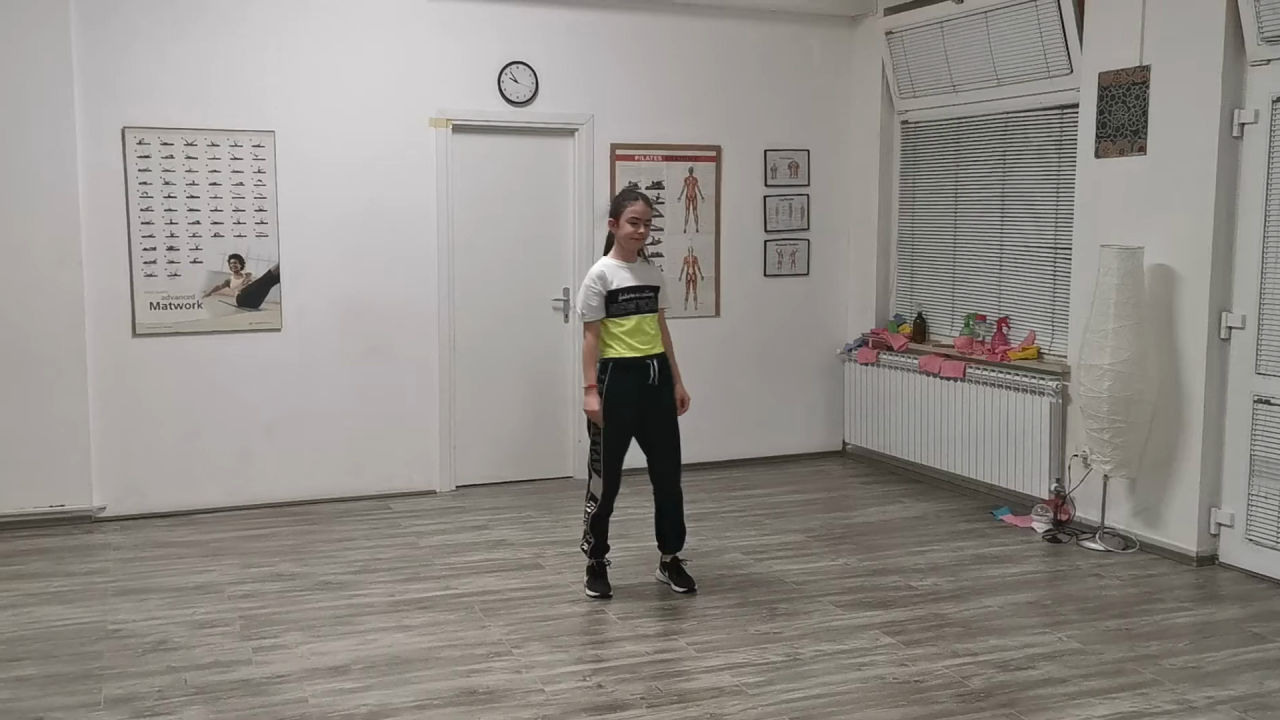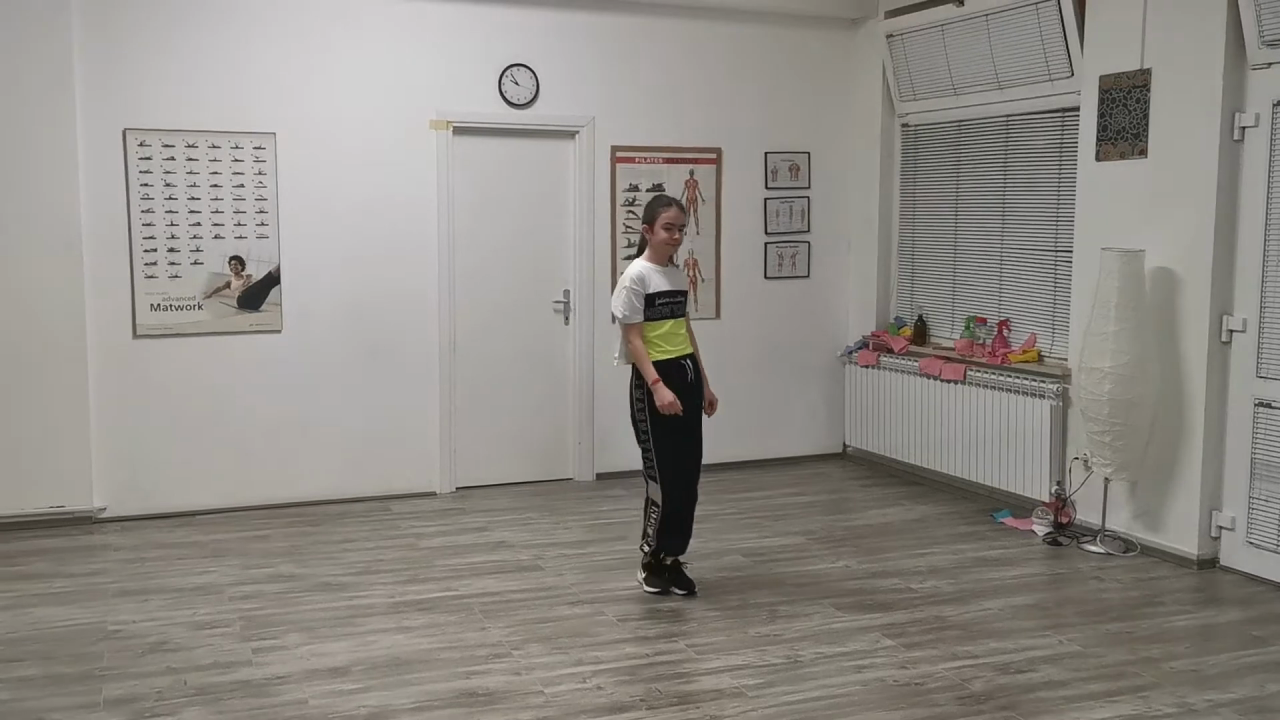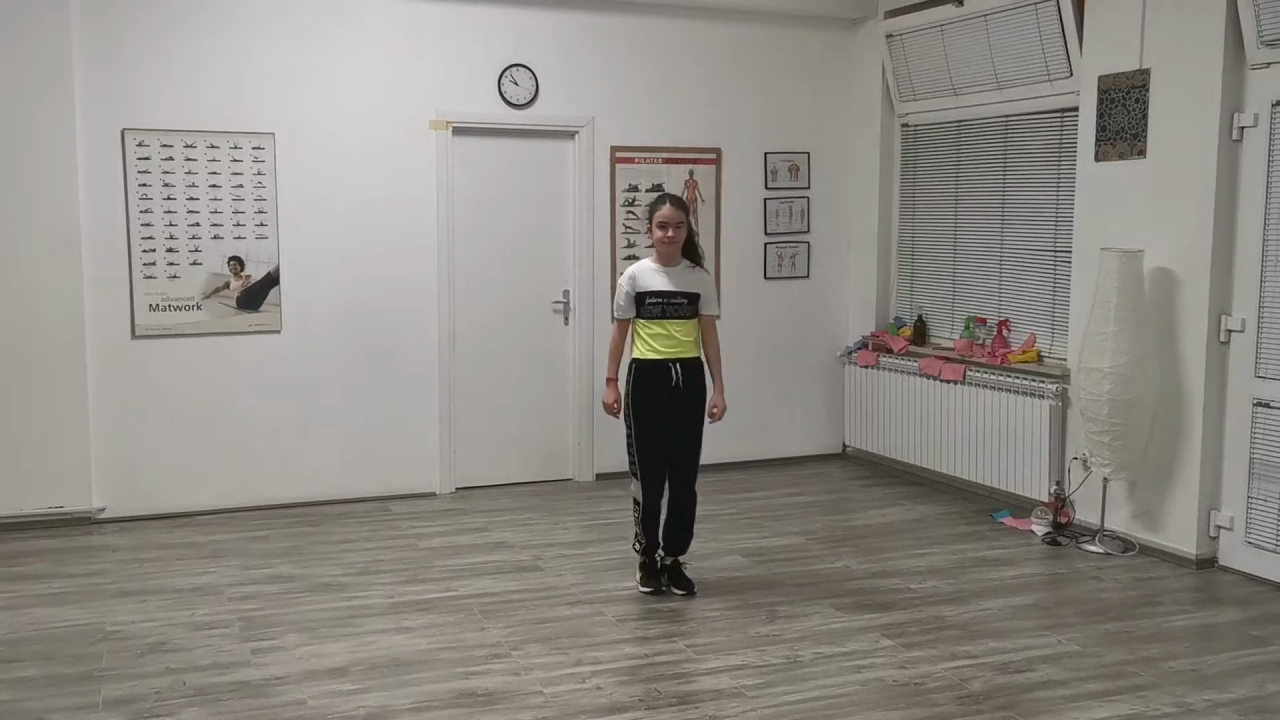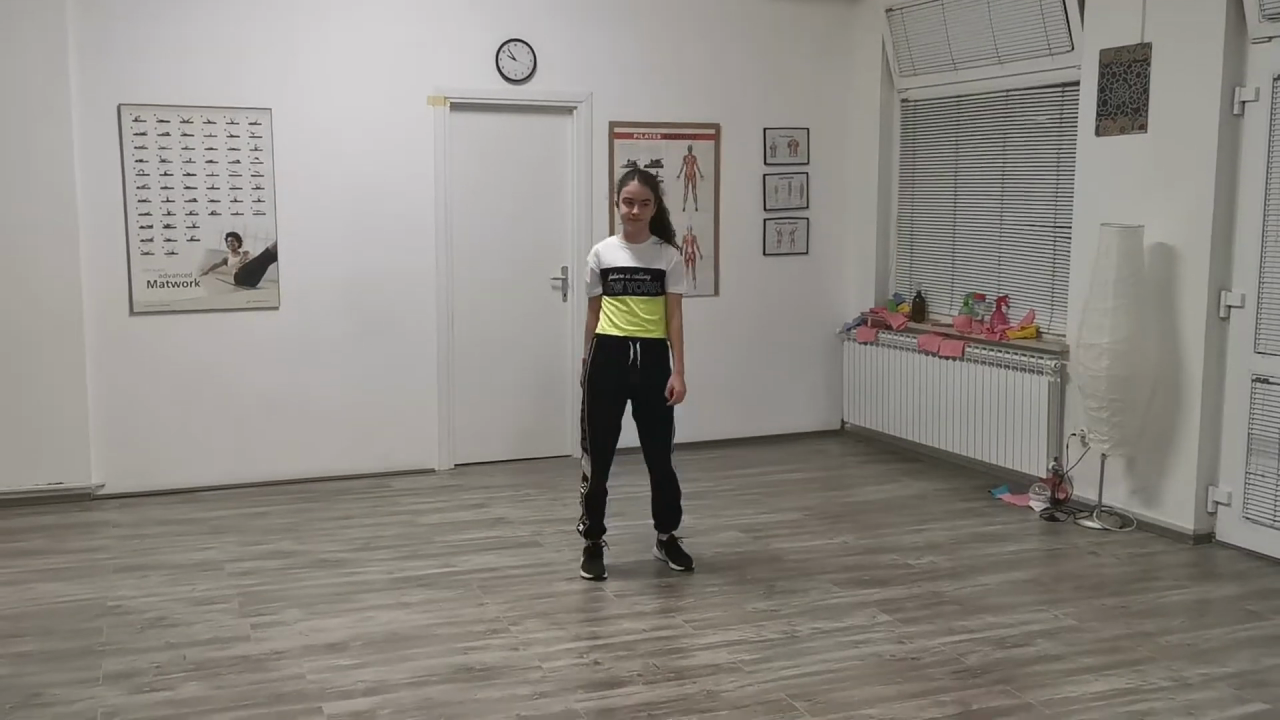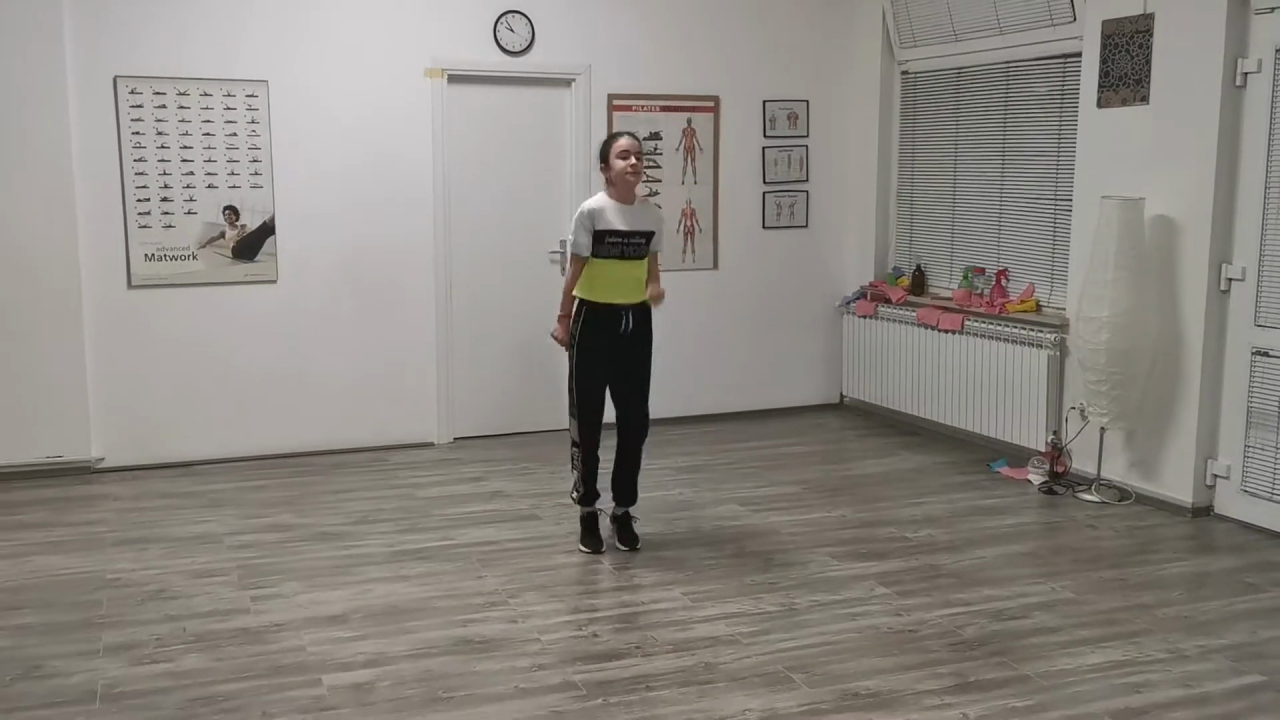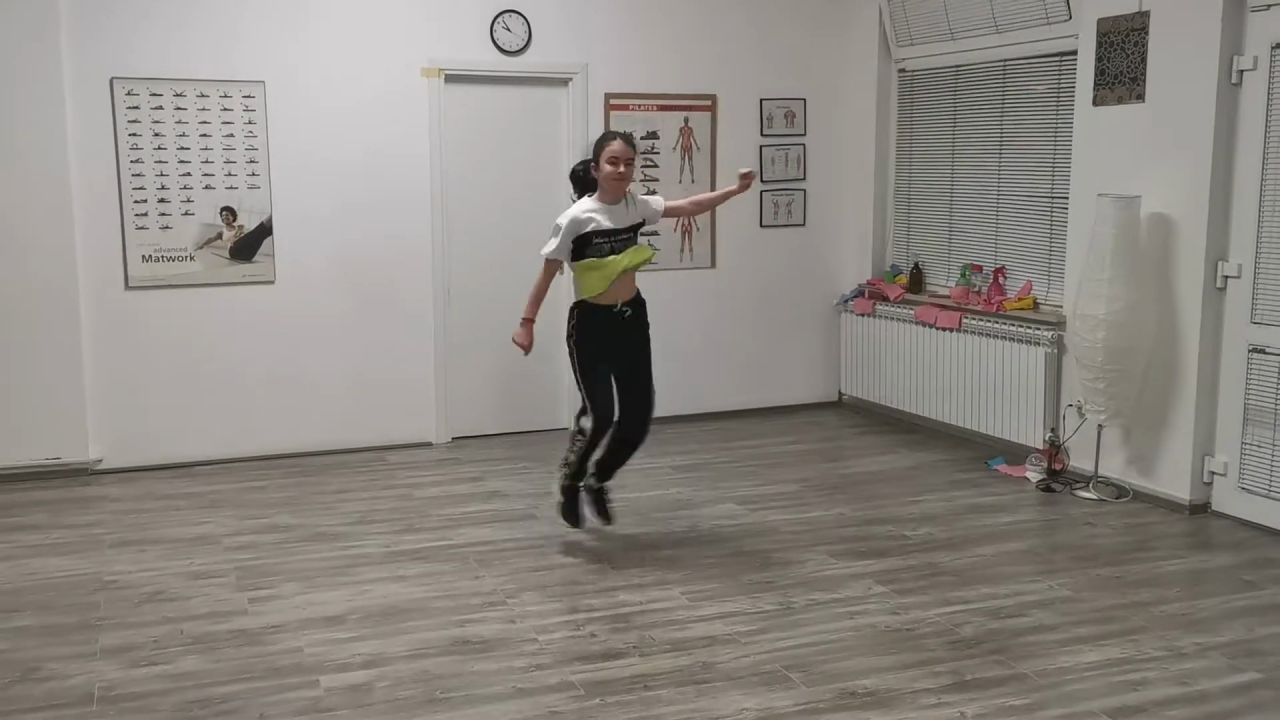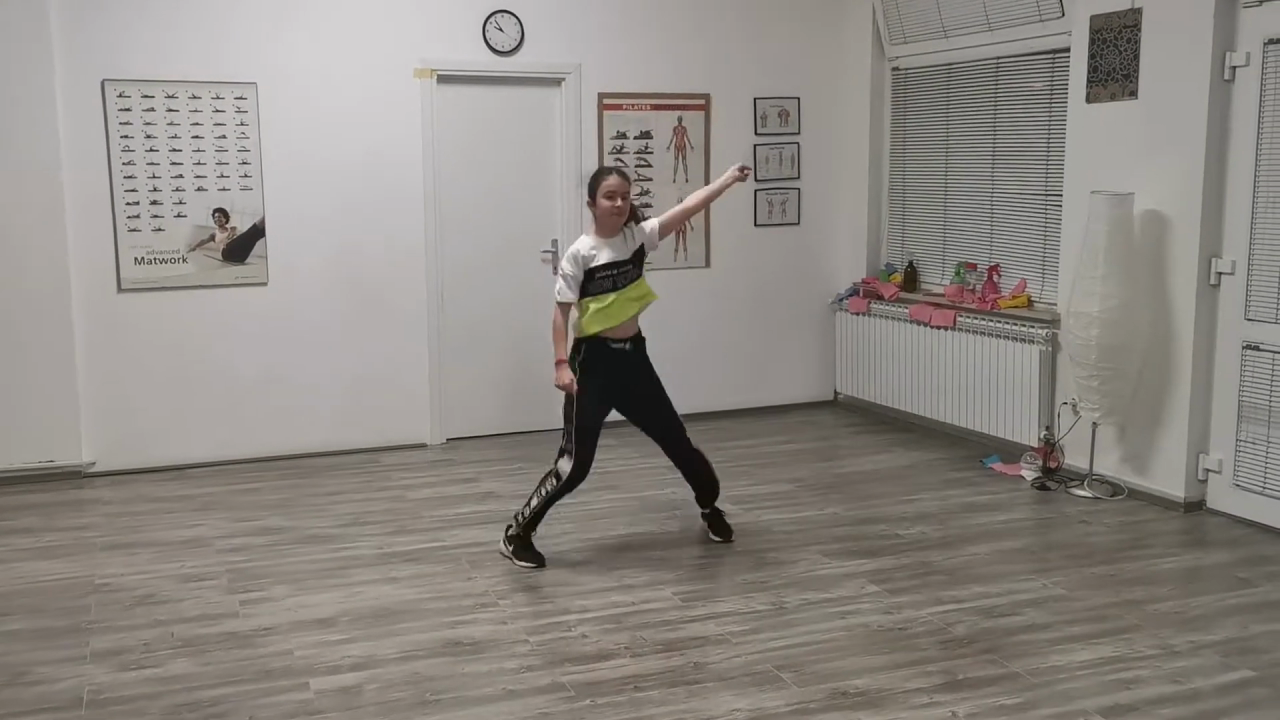
dt=0.5s
person 1, frame 1
left shoulder: (653, 273)
right shoulder: (600, 274)
right elbow: (592, 336)
left wrist: (677, 381)
right wrist: (591, 389)
left hip: (656, 376)
right hip: (618, 378)
left knee: (668, 471)
right knee: (606, 475)
left ankle: (670, 559)
right ankle: (595, 563)
person 1, frame 2
left shoulder: (678, 276)
right shoulder: (636, 277)
right elbow: (633, 339)
left wrist: (704, 383)
right wrist: (657, 386)
left hip: (688, 376)
right hip: (654, 382)
left knee: (688, 475)
right knee: (661, 475)
left ankle: (673, 559)
right ankle: (651, 561)
person 1, frame 3
left shoulder: (699, 278)
right shoulder: (635, 276)
left elbow: (708, 335)
right elbow: (621, 331)
left wrist: (718, 388)
right wrist: (611, 382)
left hip: (689, 380)
right hip: (647, 378)
left knee: (684, 476)
right knee: (648, 473)
left ankle: (673, 559)
right ankle: (647, 558)
person 1, frame 4
left shoulder: (668, 256)
right shoulder: (602, 253)
left elbow: (674, 316)
right elbow: (593, 311)
left wrist: (678, 370)
right wrist: (587, 360)
left hip: (653, 357)
right hip: (609, 356)
left knee: (659, 453)
right knee: (598, 453)
left ankle: (666, 537)
right ankle: (592, 543)
person 1, frame 5
left shoulder: (652, 214)
right shoulder: (592, 211)
right elbow: (576, 269)
left wrist: (655, 289)
right wrist: (563, 319)
left hip: (636, 322)
right hip: (595, 322)
left knee: (635, 422)
right knee: (586, 421)
left ankle: (623, 510)
right ankle: (587, 512)
person 1, frame 6
left shoulder: (641, 204)
right shoulder: (576, 219)
left elbow: (687, 209)
right elbow: (548, 270)
left wrist: (734, 189)
right wrist: (527, 321)
left hip: (633, 317)
right hip: (591, 323)
left knee: (635, 414)
right knee: (600, 413)
left ankle: (597, 482)
right ankle: (572, 483)
person 1, frame 7
left shoulder: (638, 235)
right shoulder: (577, 254)
left elbow: (686, 209)
right elbow: (563, 314)
left wrist: (729, 179)
right wrist: (562, 365)
left hip: (633, 357)
right hip: (592, 361)
left knee: (677, 442)
right knee: (576, 462)
left ankle: (710, 508)
right ankle: (518, 533)
